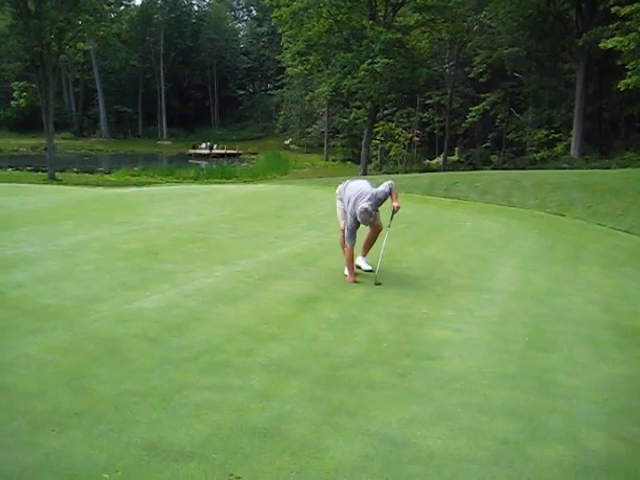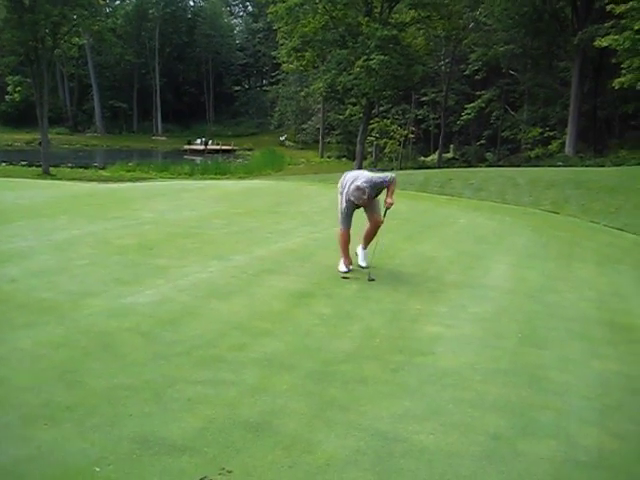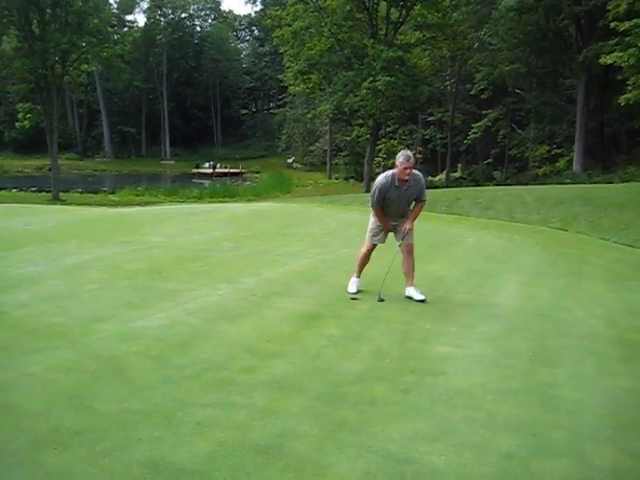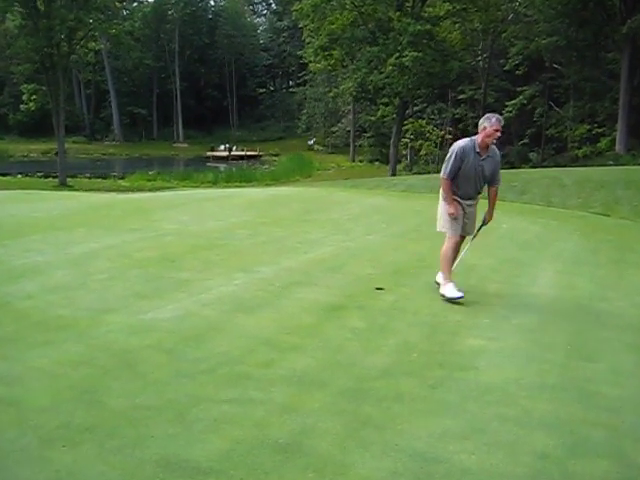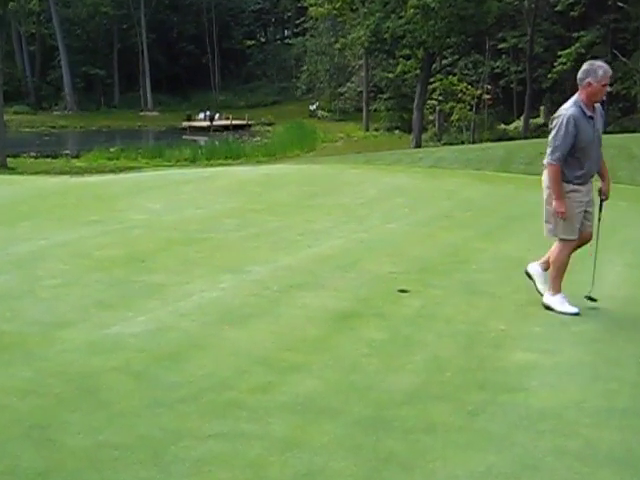
dt=0.5s
person 1, frame 1
left shoulder: (376, 197)
right shoulder: (353, 218)
left elbow: (390, 184)
right elbow: (349, 248)
left wrist: (395, 201)
right wrist: (351, 274)
left knee: (378, 227)
right knee: (344, 227)
left ankle: (361, 258)
right ankle: (348, 265)
person 1, frame 2
left shoulder: (374, 182)
right shoulder: (347, 202)
left elbow: (392, 177)
right elbow: (344, 230)
left wrist: (389, 197)
right wrist: (346, 258)
left hip: (368, 188)
left knee: (377, 221)
right knee: (343, 224)
left ankle: (362, 249)
right ankle: (343, 258)
person 1, frame 3
left shoulder: (419, 180)
right shoulder: (383, 181)
left elbow: (421, 202)
right elbow: (375, 206)
left wrist: (410, 221)
right wrist: (385, 225)
left hip: (404, 218)
right hip: (382, 217)
left knee: (408, 248)
right knee: (369, 246)
left ankle: (410, 288)
right ankle: (356, 278)
person 1, frame 4
left shoulder: (494, 154)
right shoulder: (461, 147)
left elbow: (493, 184)
right elbow: (445, 177)
left wrist: (490, 210)
right wrist: (450, 204)
left hip: (471, 200)
right hip: (452, 198)
left knee: (461, 238)
right knee: (453, 239)
left ankle: (441, 275)
right ankle: (446, 283)
person 1, frame 5
left shoulder: (597, 111)
right shoulder: (569, 116)
right elbow: (553, 161)
left wrist: (605, 179)
right wrist: (558, 198)
left hip: (583, 185)
right hip: (564, 187)
left knee: (584, 235)
right knee: (566, 239)
left ankle: (540, 267)
